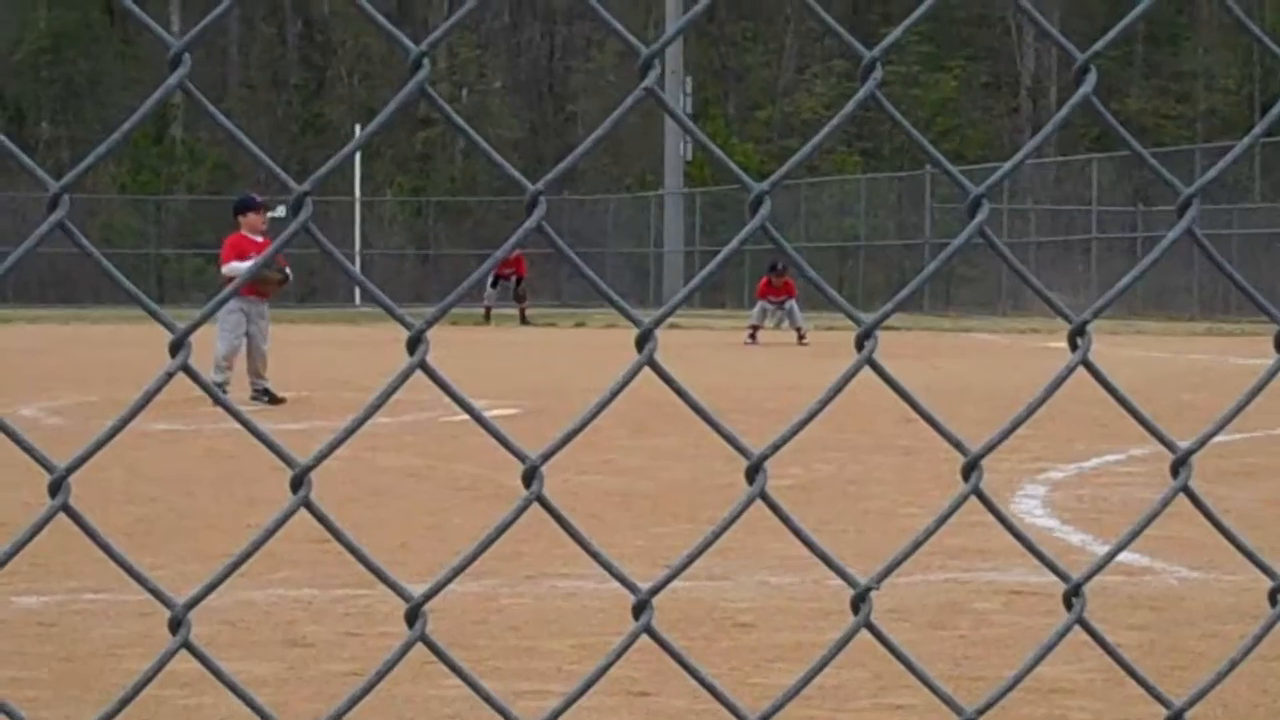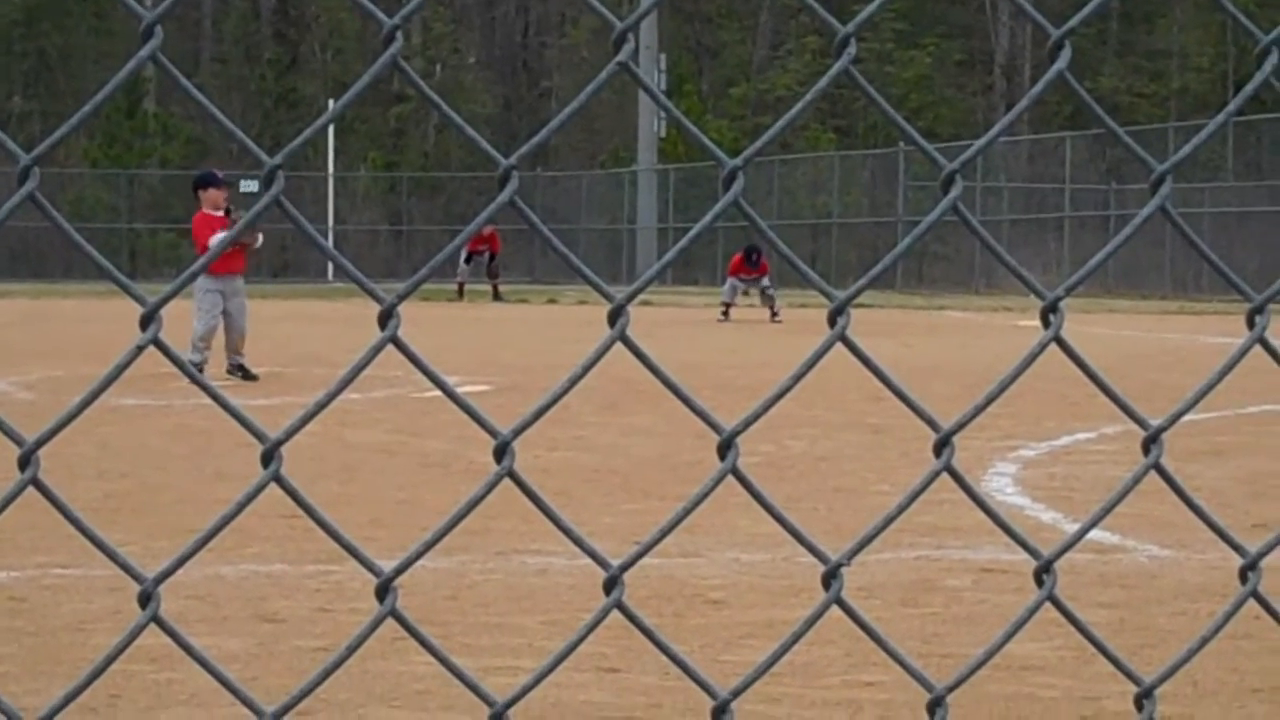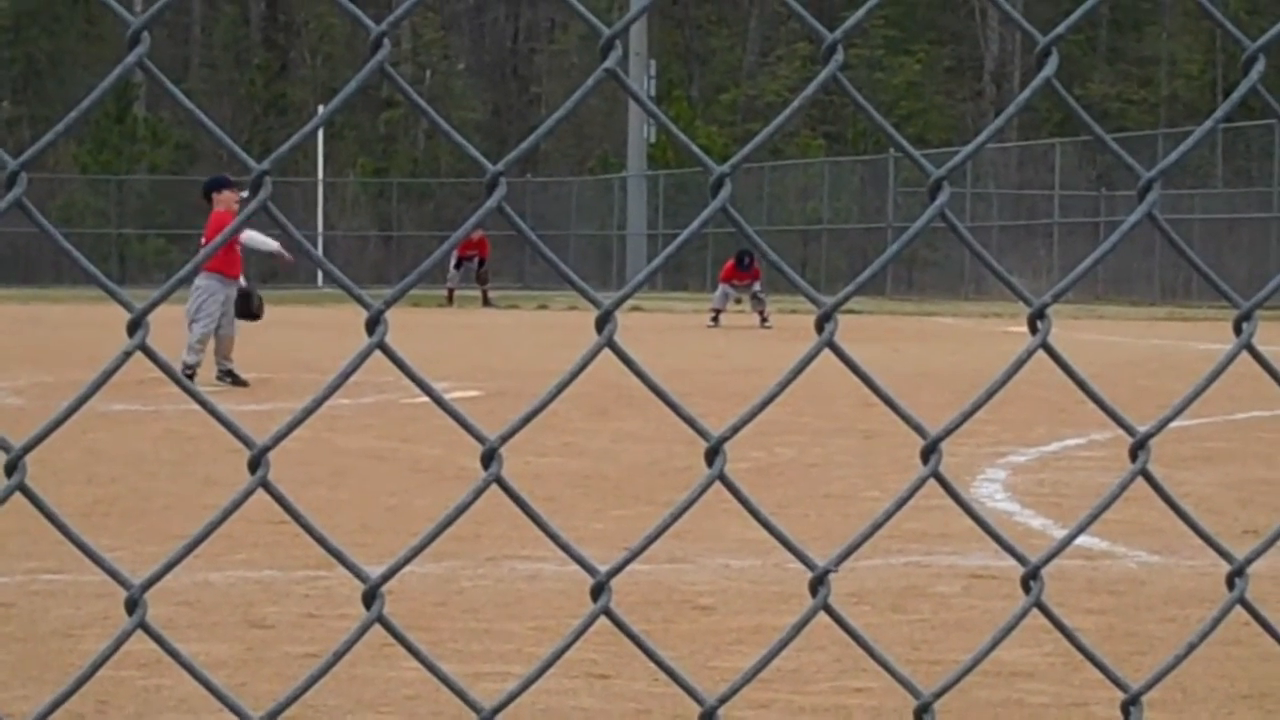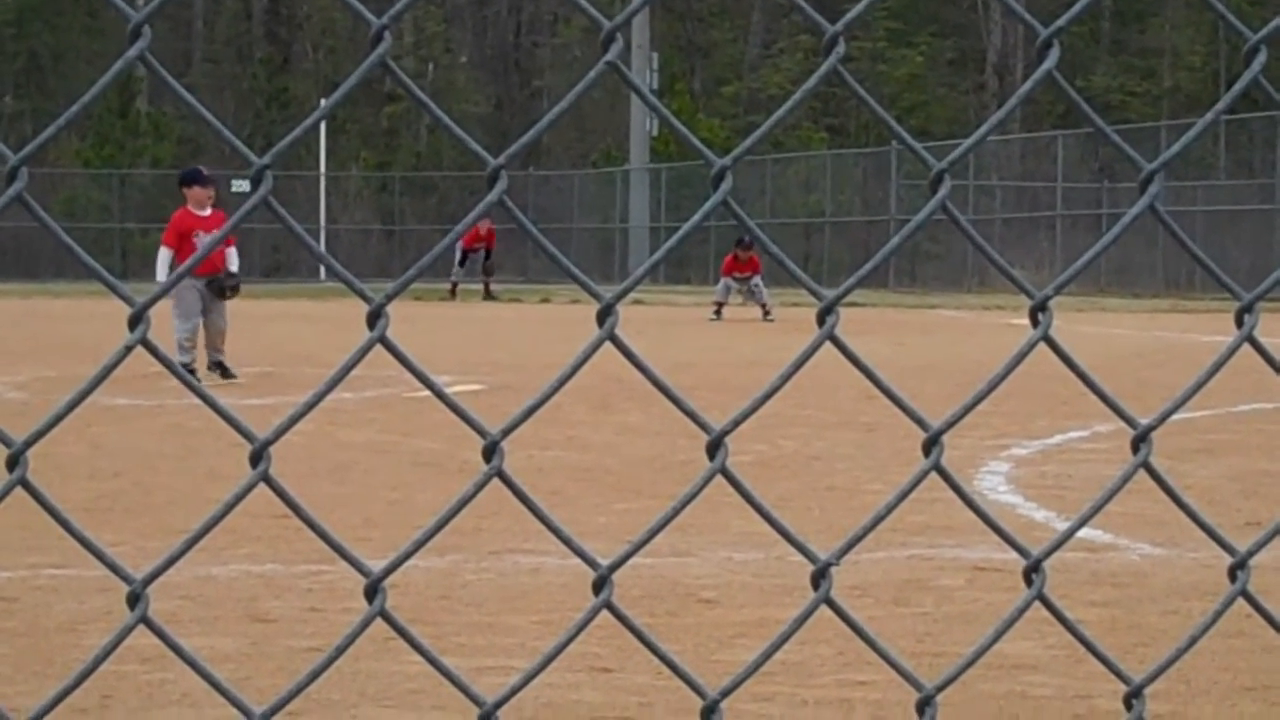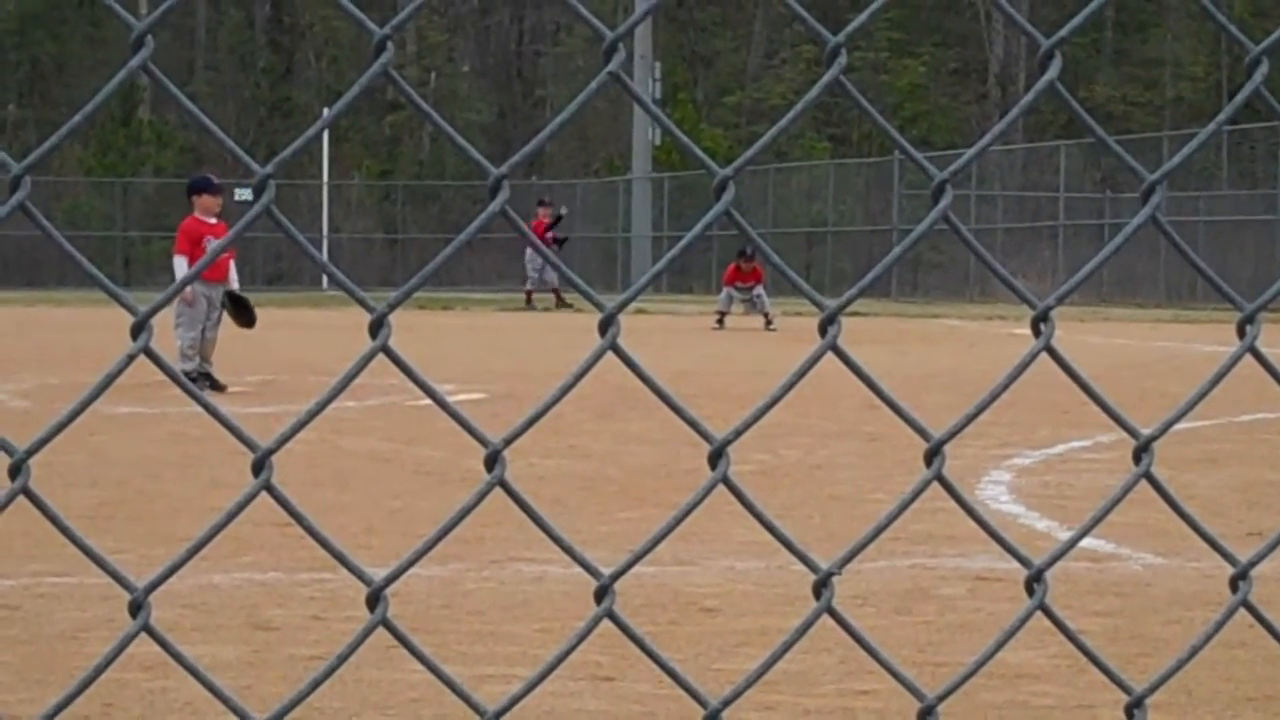
dt=1s
person 1, frame 1
left shoulder: (269, 245)
right shoulder: (233, 242)
left elbow: (283, 270)
right elbow: (226, 268)
left wrist: (282, 276)
right wrist: (255, 264)
left hip: (259, 303)
right hip: (235, 301)
left knee: (259, 348)
right knee: (228, 345)
left ankle: (259, 388)
right ankle: (218, 386)
person 1, frame 2
left shoulder: (234, 218)
right shoulder: (200, 220)
left elbow: (256, 241)
right elbow: (215, 244)
left wrist: (251, 233)
left hip: (235, 281)
right hip: (210, 281)
left knee: (238, 325)
right knee: (206, 324)
left ankle: (236, 364)
right ankle: (195, 366)
person 1, frame 3
left shoulder: (227, 222)
right shoulder: (221, 218)
right elbow: (247, 237)
left wrist: (241, 283)
right wrist: (275, 247)
left hip: (228, 285)
right hip: (212, 283)
left knee: (226, 330)
right knee: (203, 327)
left ankle: (225, 369)
right ankle: (188, 369)
person 1, frame 4
left shoulder: (220, 217)
right shoulder: (180, 219)
left elbow: (230, 246)
right elbow: (166, 249)
left wrist: (233, 272)
right wrist: (162, 279)
left hip: (215, 280)
right hip: (189, 280)
left knee: (218, 323)
right knee: (188, 324)
left ankle: (216, 360)
right ankle: (186, 365)
person 1, frame 5
left shoulder: (222, 227)
right shoulder: (189, 226)
left elbow: (229, 258)
right elbow: (180, 258)
left wrist: (234, 286)
right wrist: (184, 286)
left hip: (218, 288)
right hip: (197, 286)
left knee: (210, 332)
right knee: (191, 331)
left ankle: (204, 371)
right ankle: (188, 373)
